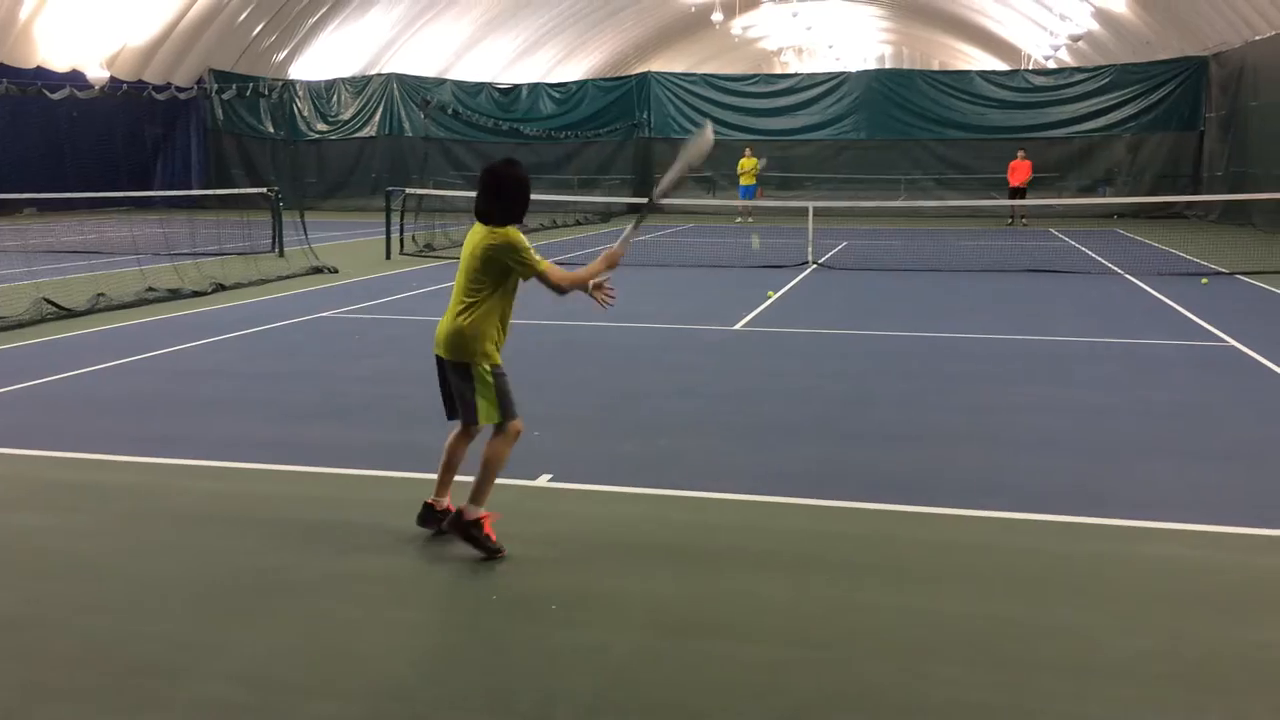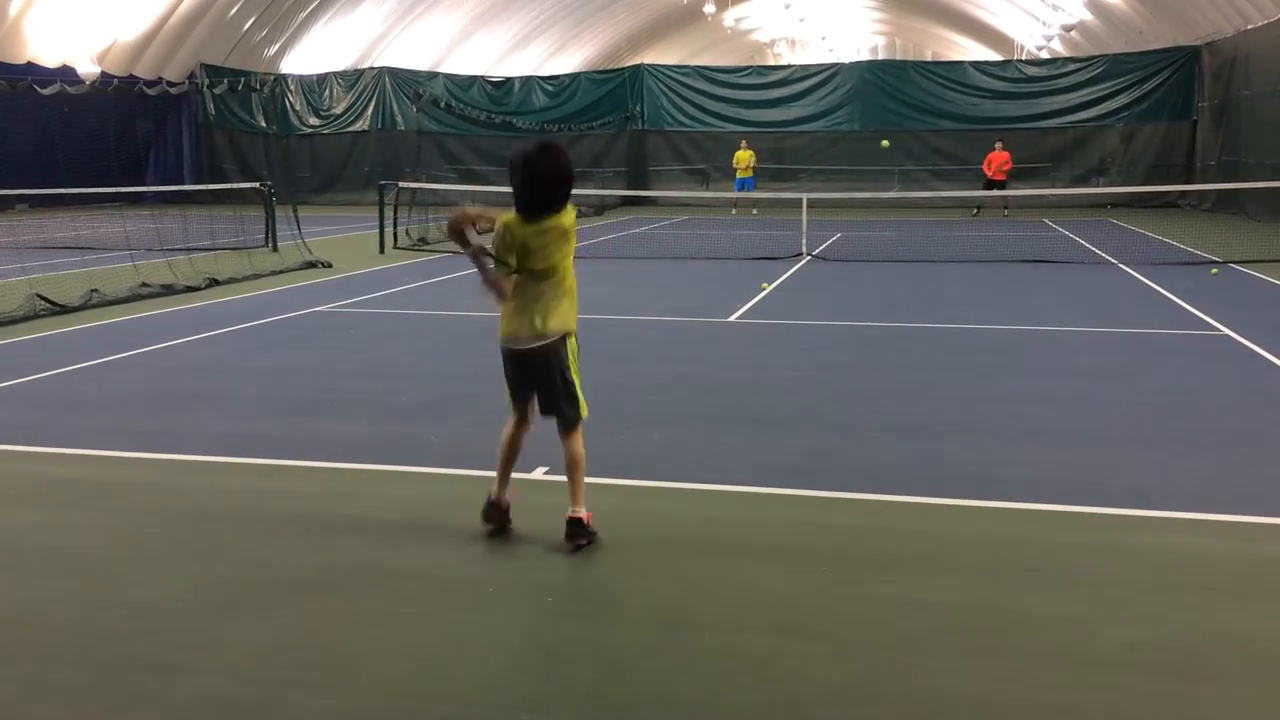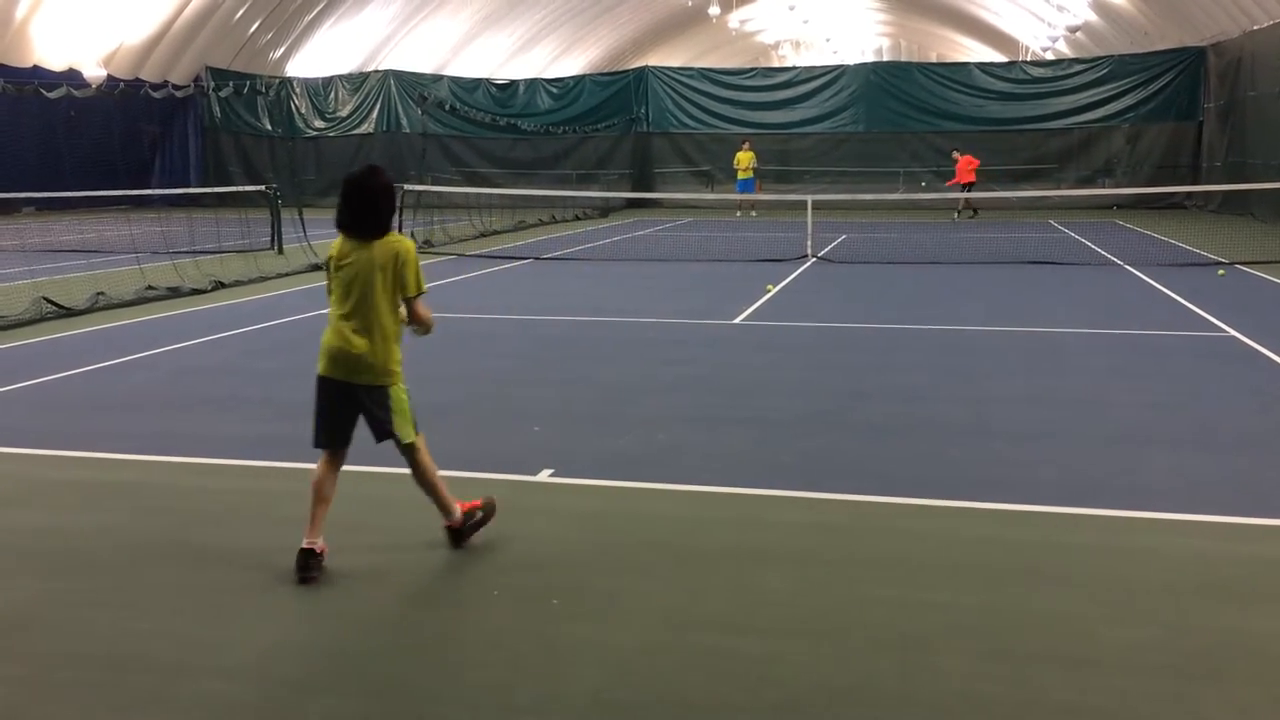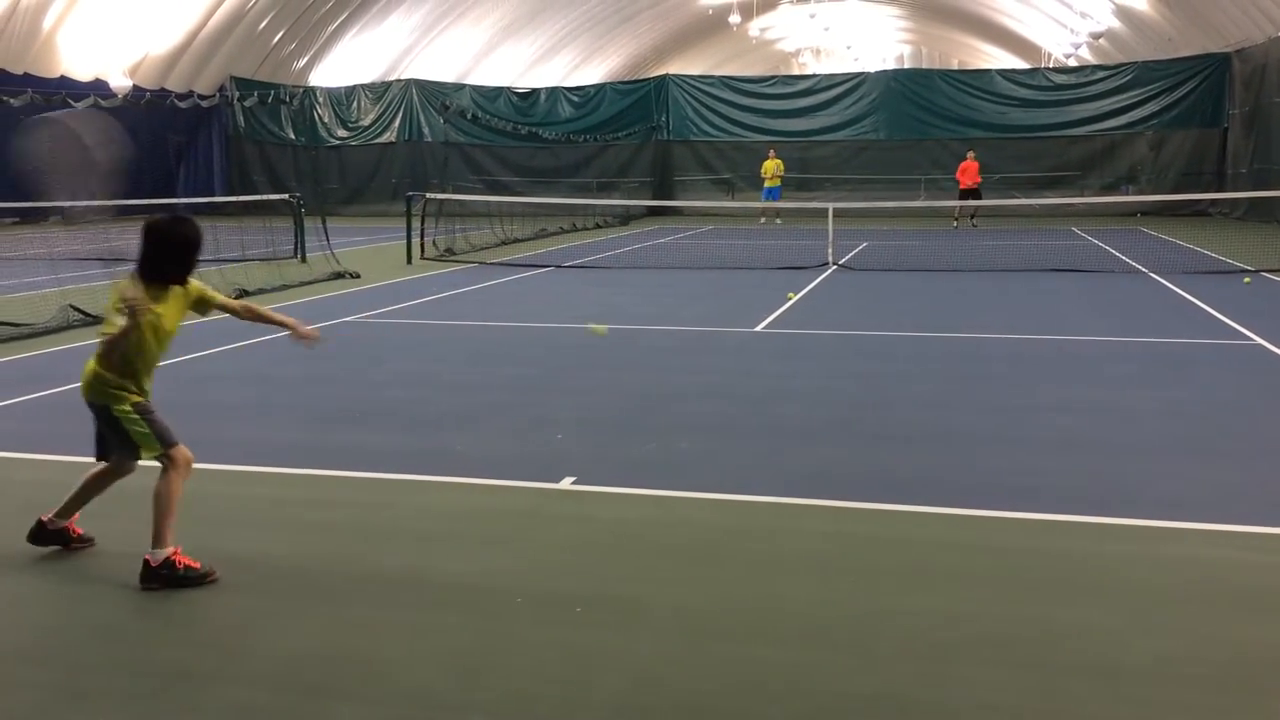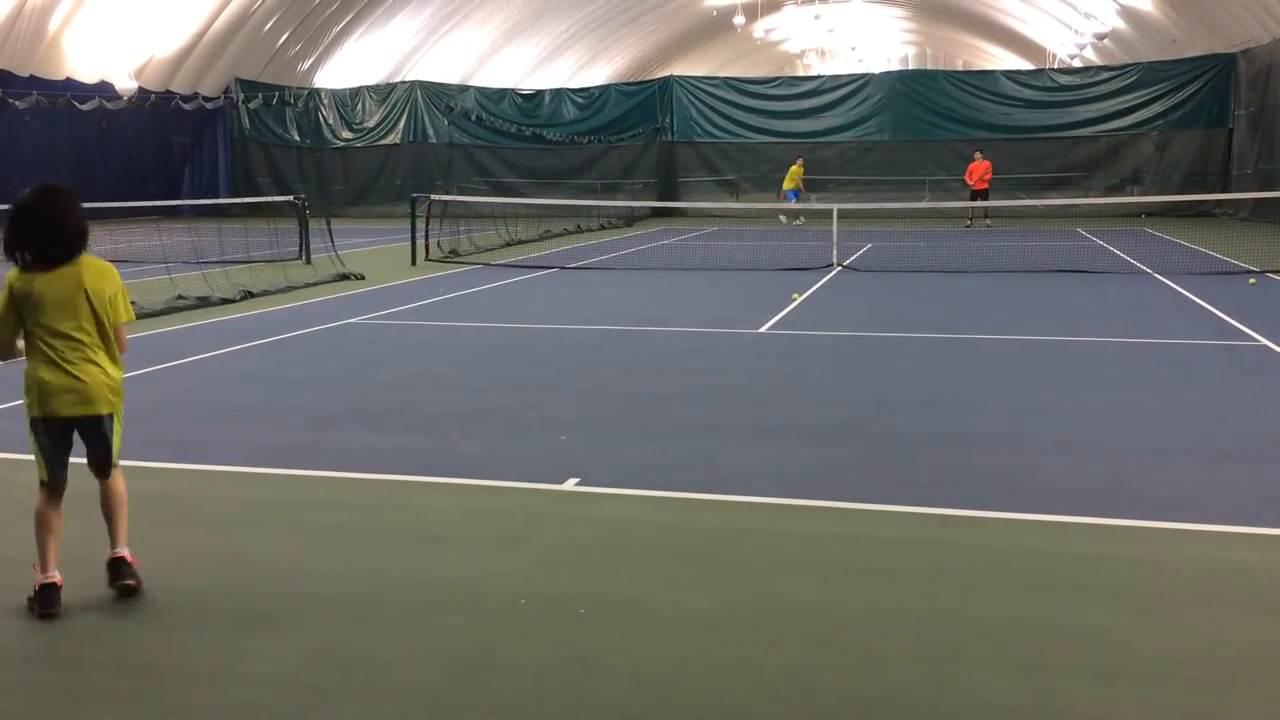
dt=1s
person 1, frame 1
left shoulder: (482, 231)
right shoulder: (506, 239)
left elbow: (540, 268)
right elbow: (558, 284)
left wrist: (586, 283)
right wrist: (602, 264)
left hip: (451, 341)
right hip: (472, 346)
left knee: (469, 425)
right knee: (508, 428)
left ankle: (437, 506)
right ankle: (472, 516)
person 1, frame 2
left shoulder: (509, 228)
right shoulder: (567, 219)
left elbow: (504, 294)
left wrist: (474, 252)
right wrist: (478, 218)
left hip: (515, 335)
right hip: (554, 335)
left knee: (519, 418)
right knee: (570, 427)
left ankle: (498, 501)
right ankle: (576, 517)
person 1, frame 3
left shoulder: (337, 249)
right shoulder: (399, 248)
right elbow: (418, 316)
right wrist: (425, 323)
left hip: (333, 364)
right hip: (377, 366)
left knee: (331, 455)
right knee: (411, 447)
left ankle: (311, 546)
right ankle: (456, 518)
person 1, frame 4
left shoulder: (184, 289)
right shoulder: (129, 292)
left elbow: (239, 308)
right elbow: (109, 348)
left wrist: (290, 324)
right wrist: (129, 325)
left hip: (119, 389)
right hip: (113, 390)
left knee: (121, 463)
right knee: (178, 459)
left ankle: (53, 524)
right ankle: (161, 559)
person 1, frame 5
right shoulder: (105, 274)
right elbow: (120, 344)
left hip: (48, 397)
right hip: (100, 393)
left knee: (51, 489)
right knee: (108, 473)
left ankle: (48, 582)
right ankle: (120, 558)
